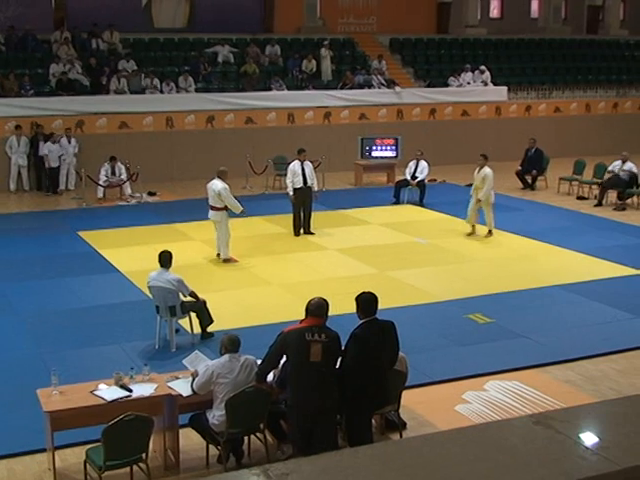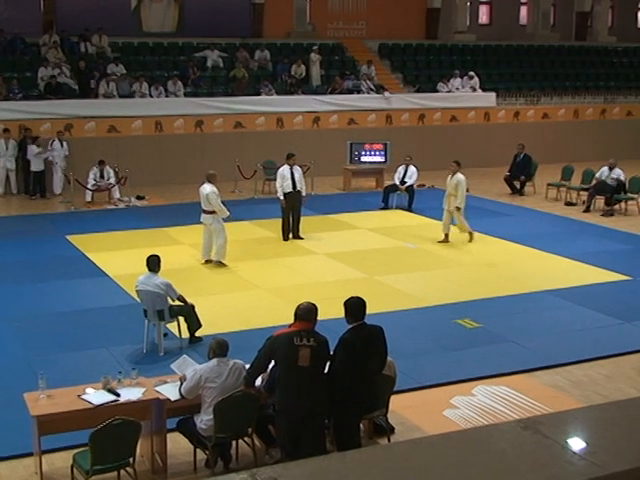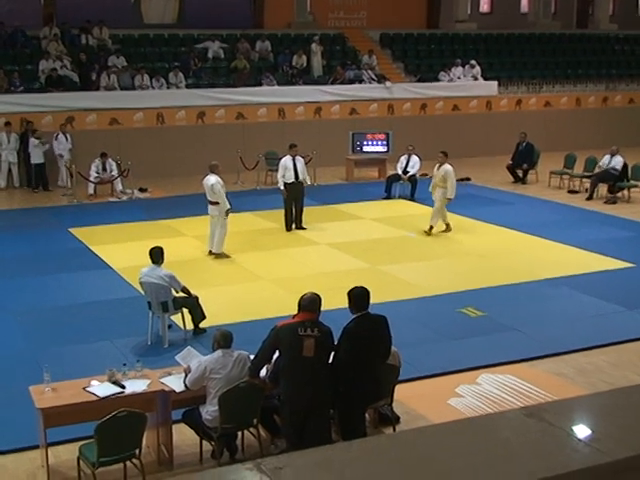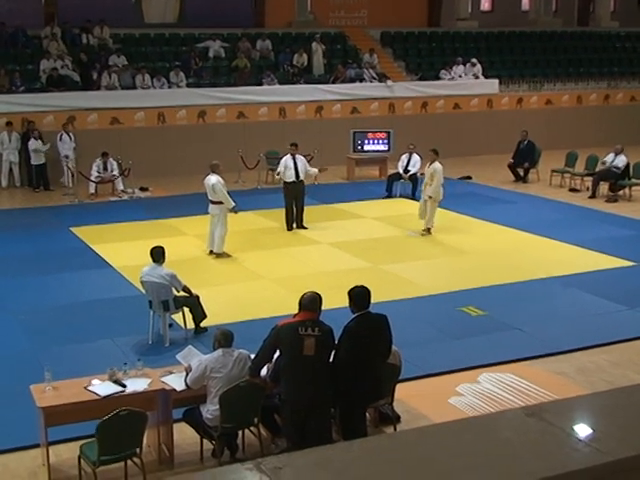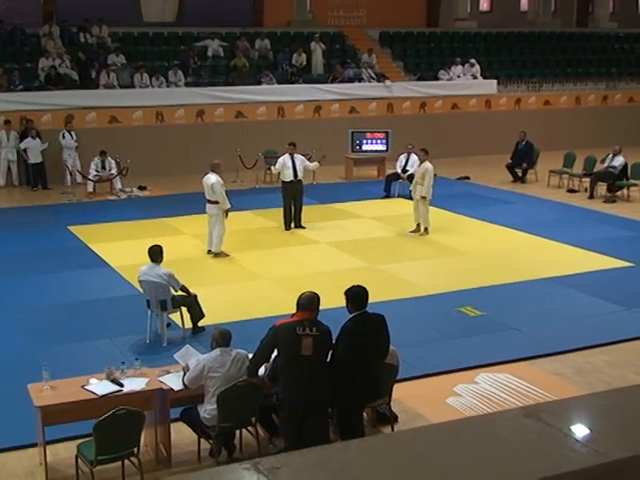
dt=0.3s
person 1, frame 1
left shoulder: (290, 334)
right shoulder: (333, 337)
left elbow: (271, 358)
right elbow: (335, 364)
left wrist: (260, 379)
left hip: (299, 397)
right hip: (326, 397)
left knee: (300, 442)
right knee: (326, 443)
person 1, frame 2
left shoulder: (279, 338)
right shoulder: (322, 341)
left elbow: (259, 363)
right elbow: (323, 368)
left wrist: (248, 383)
left hip: (287, 401)
right hip: (314, 402)
left knee: (288, 448)
right knee: (314, 450)
person 1, frame 3
left shoulder: (283, 329)
right shoulder: (326, 332)
left elbow: (264, 353)
right elbow: (328, 359)
left wrist: (253, 374)
left hip: (292, 392)
right hip: (319, 392)
left knee: (293, 437)
right knee: (319, 440)
person 1, frame 4
left shoulder: (284, 328)
right shoulder: (326, 331)
left elbow: (265, 353)
right elbow: (328, 359)
left wrist: (254, 373)
left hip: (293, 391)
right hip: (320, 392)
left knee: (294, 436)
right knee: (320, 439)
person 1, frame 5
left shoulder: (281, 327)
right shoulder: (324, 331)
left elbow: (262, 353)
right elbow: (326, 359)
left wrist: (251, 373)
left hip: (290, 391)
right hip: (317, 391)
left knee: (292, 437)
right knee: (317, 439)
person 2, frame 1
left shoulder: (359, 335)
right shoulder: (389, 327)
left elbow: (350, 368)
right elbow: (393, 356)
left wrist: (345, 392)
left hip: (361, 394)
right hip: (383, 390)
left knee: (358, 436)
person 2, frame 2
left shoulder: (347, 340)
right shoulder: (377, 331)
left elbow: (338, 373)
right elbow: (382, 360)
left wrist: (333, 397)
left hip: (350, 399)
right hip: (372, 394)
left knee: (346, 442)
right knee: (352, 433)
person 2, frame 3
left shoulder: (351, 330)
right shoulder: (381, 321)
left elbow: (343, 363)
right elbow: (386, 350)
left hip: (354, 388)
right hip: (376, 384)
left knee: (351, 431)
right knee: (357, 424)
person 2, frame 4
left shoulder: (352, 328)
right shoulder: (382, 320)
left elbow: (343, 362)
right elbow: (386, 350)
left hip: (355, 388)
right hip: (377, 384)
left knee: (352, 431)
person 2, frame 5
left shoulder: (349, 328)
right shoulder: (379, 320)
left elbow: (340, 362)
right elbow: (384, 349)
left hip: (352, 388)
right hip: (375, 383)
left knee: (350, 429)
person 3, frame 1
left shoulder: (213, 366)
right shoulder: (252, 362)
left elbow: (197, 389)
left wrist: (195, 376)
left hip: (223, 422)
left knee: (194, 419)
left ankle: (225, 443)
right ankle: (236, 445)
person 3, frame 2
left shoulder: (201, 370)
right shoulder: (240, 366)
left elbow: (185, 394)
left wrist: (183, 380)
left hip: (211, 427)
left knee: (182, 424)
right ankle: (224, 449)
person 3, frame 3
left shoulder: (206, 362)
right shoulder: (244, 357)
left elbow: (190, 385)
left wrist: (188, 372)
left hip: (216, 418)
left knee: (187, 415)
left ankle: (219, 439)
right ankle: (229, 440)
person 3, frame 4
left shoulder: (207, 361)
right shoulder: (245, 356)
left elbow: (191, 384)
left wrist: (189, 371)
left hip: (216, 418)
left knee: (188, 414)
left ankle: (219, 438)
right ankle: (230, 439)
person 3, frame 5
left shoulder: (204, 360)
right shoulder: (243, 356)
left elbow: (188, 384)
left wrist: (187, 371)
left hip: (214, 417)
left knee: (185, 413)
left ankle: (216, 438)
right ankle: (227, 439)
